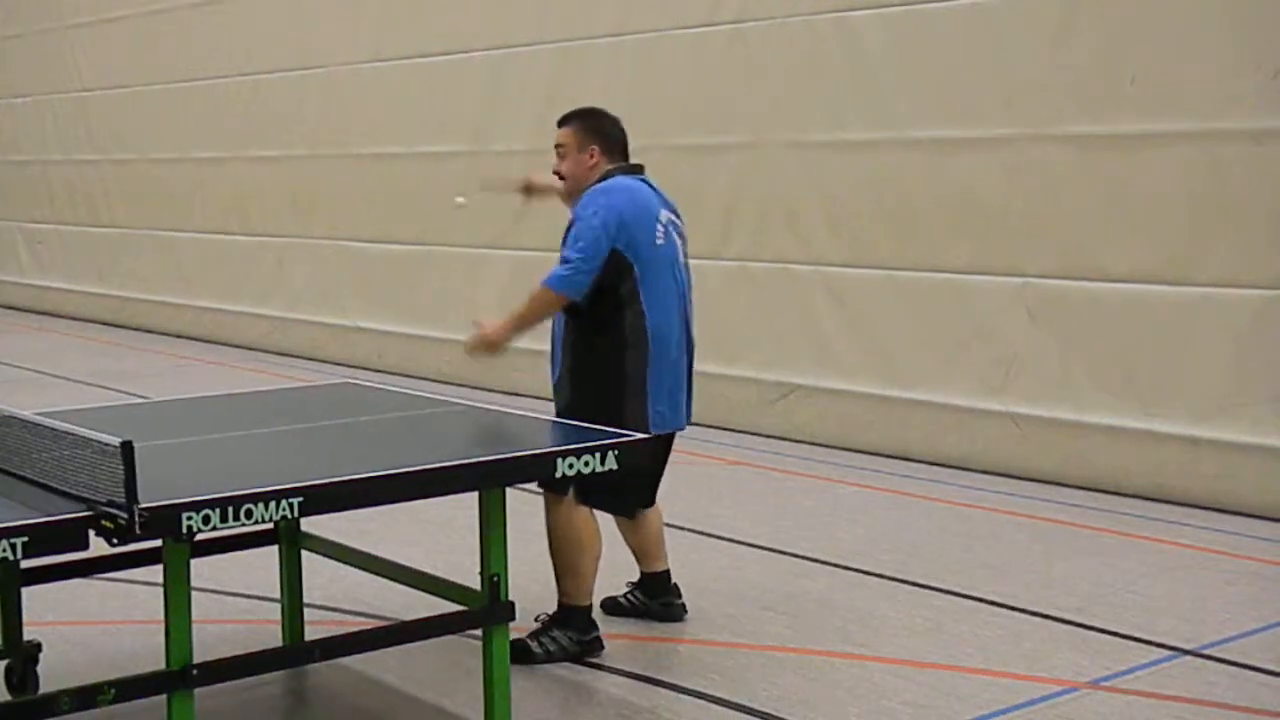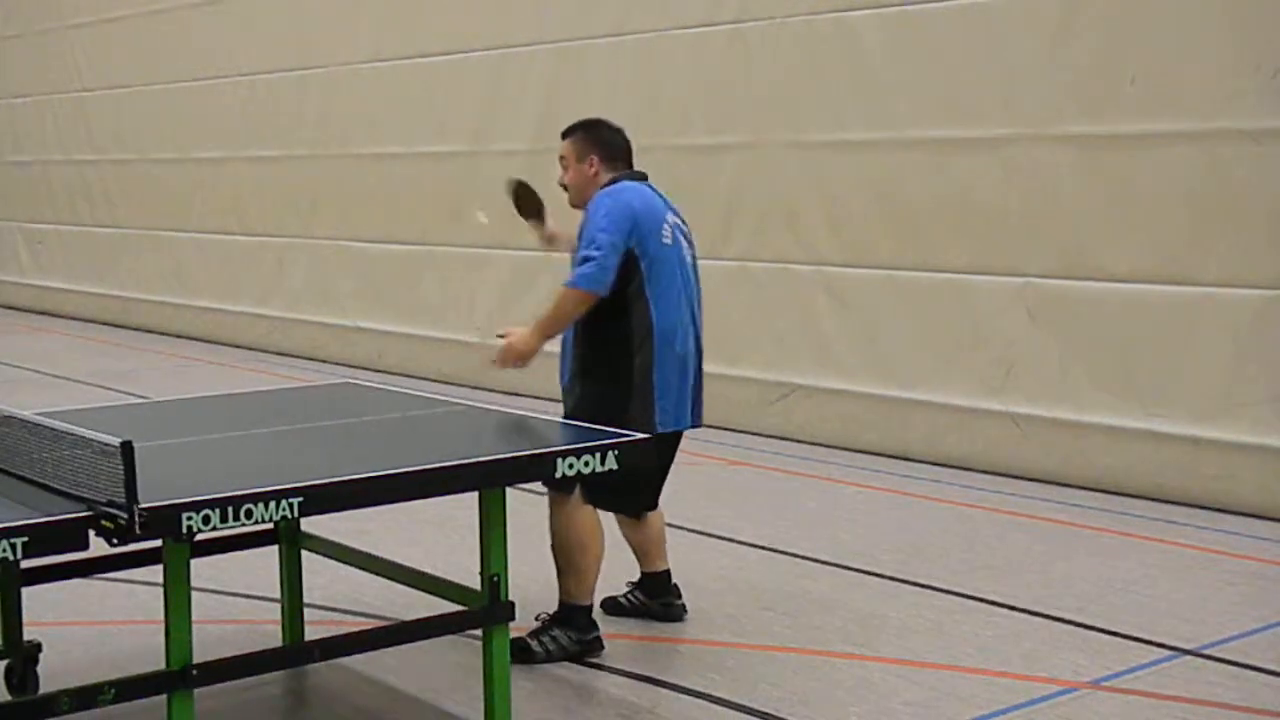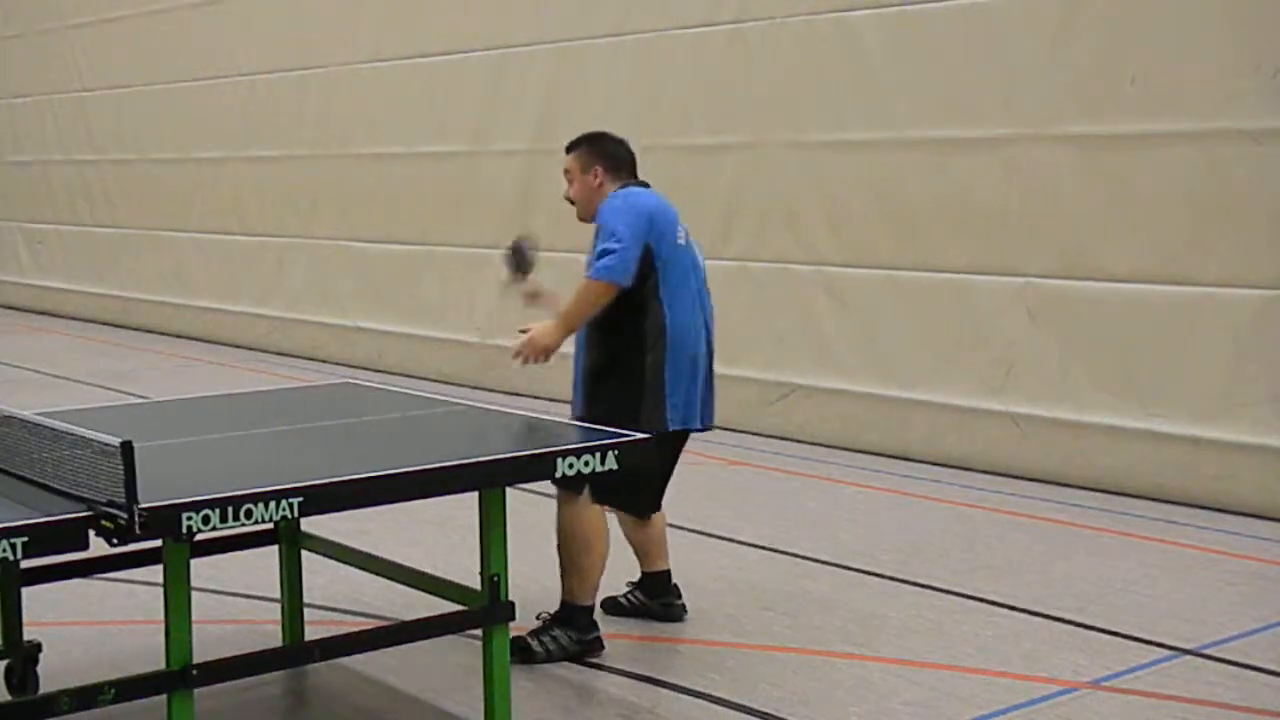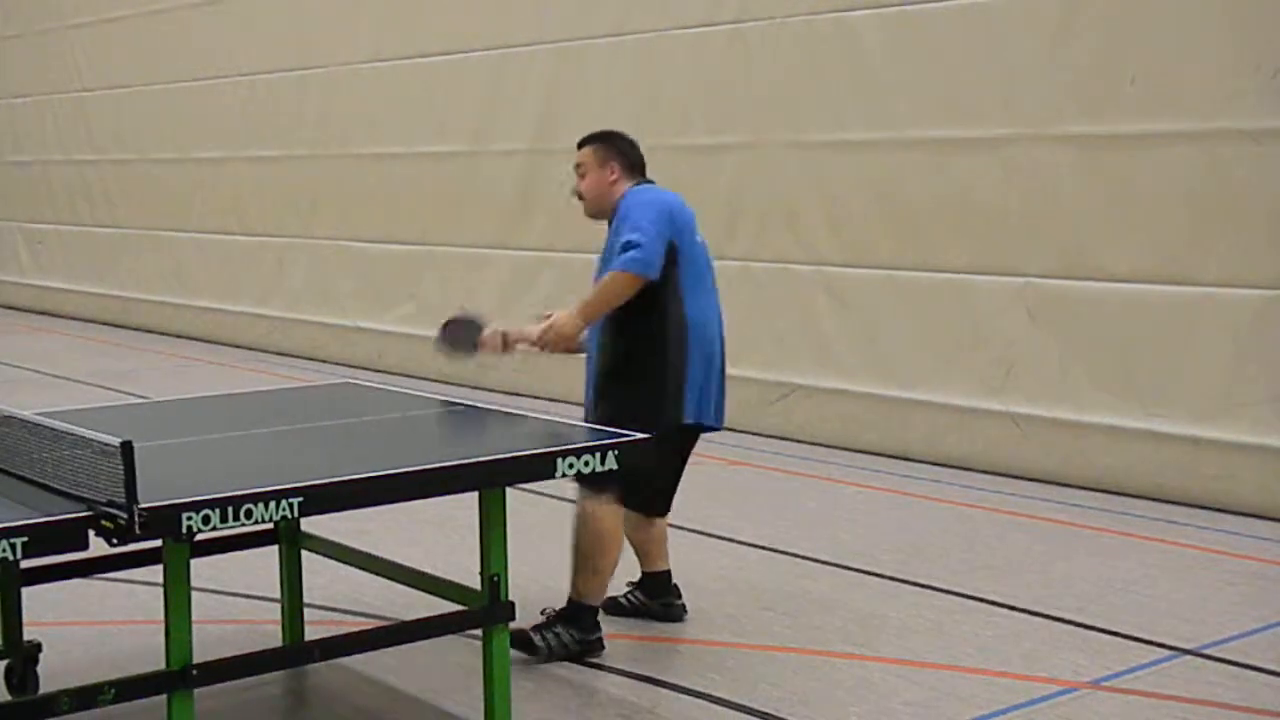
dt=0.1s
person 1, frame 1
left shoulder: (606, 198)
right shoulder: (646, 201)
left elbow: (568, 283)
left wrist: (507, 328)
right wrist: (549, 192)
left hip: (616, 384)
right hip: (652, 382)
left knee: (566, 491)
right knee: (624, 489)
left ankle: (574, 623)
right ankle: (658, 590)
person 1, frame 2
left shoulder: (615, 201)
right shoulder: (651, 205)
left elbow: (591, 281)
left wrist: (534, 336)
right wrist: (565, 242)
left hip: (625, 384)
right hip: (661, 383)
left knee: (572, 489)
right knee: (628, 490)
left ankle: (575, 623)
right ankle: (659, 590)
person 1, frame 3
left shoulder: (628, 207)
right shoulder: (650, 214)
left elbow: (613, 274)
left wrist: (558, 328)
right wrist: (555, 307)
left hip: (637, 385)
right hip: (659, 383)
left knee: (580, 490)
right knee: (628, 491)
left ankle: (576, 624)
right ankle: (659, 588)
person 1, frame 4
left shoulder: (643, 204)
right shoulder: (647, 212)
left elbow: (635, 267)
right elbow: (612, 323)
left wrist: (577, 316)
right wrist: (540, 332)
left hip: (652, 382)
right hip: (665, 382)
left knee: (600, 490)
right knee: (632, 490)
left ankle: (579, 621)
right ankle: (658, 588)
